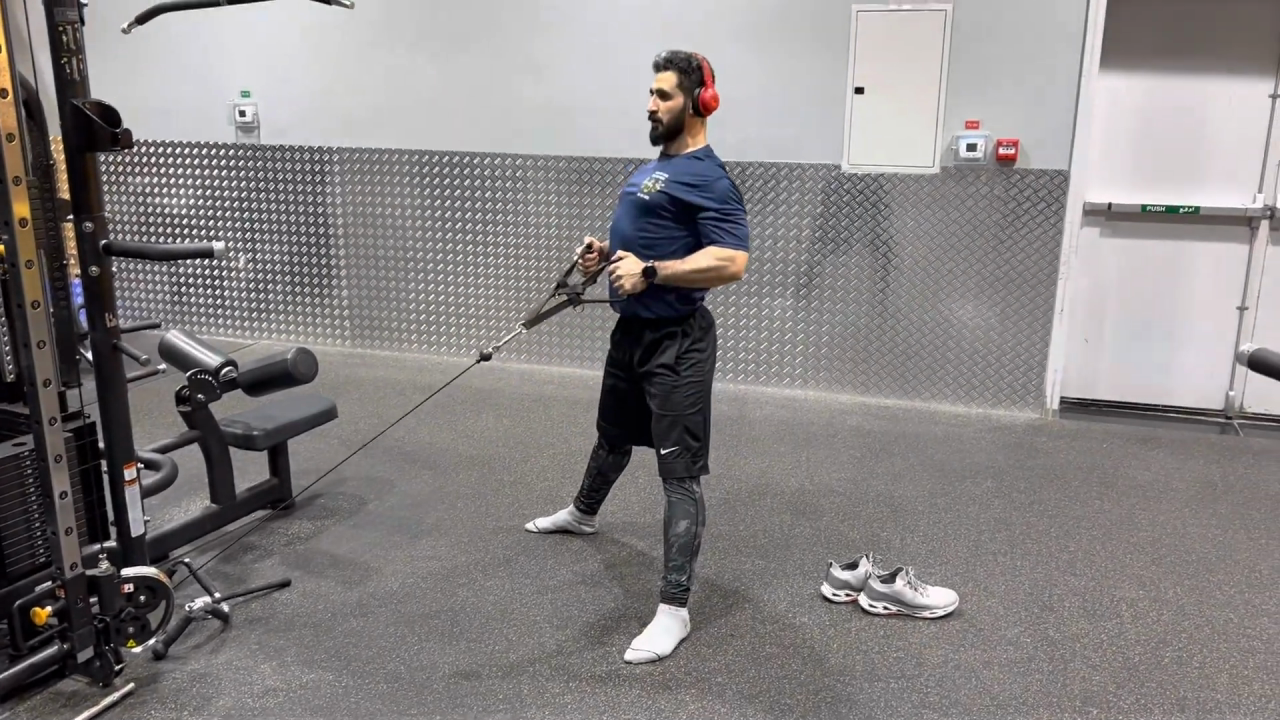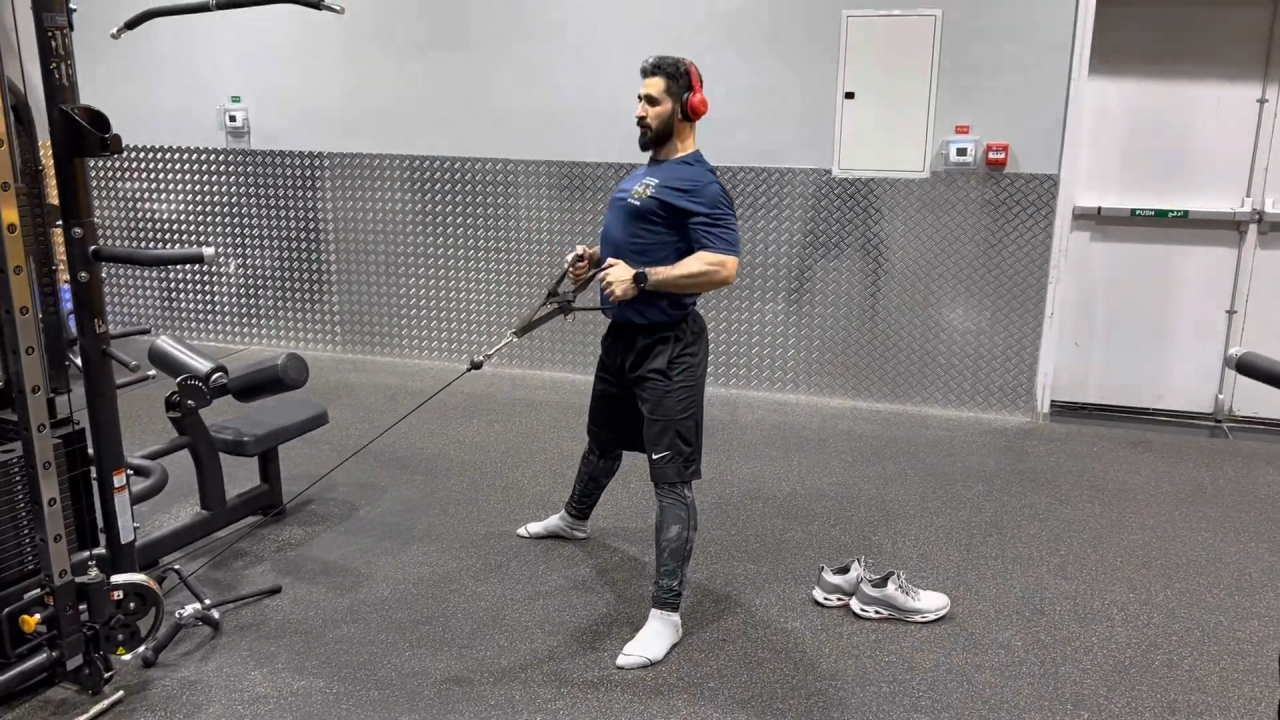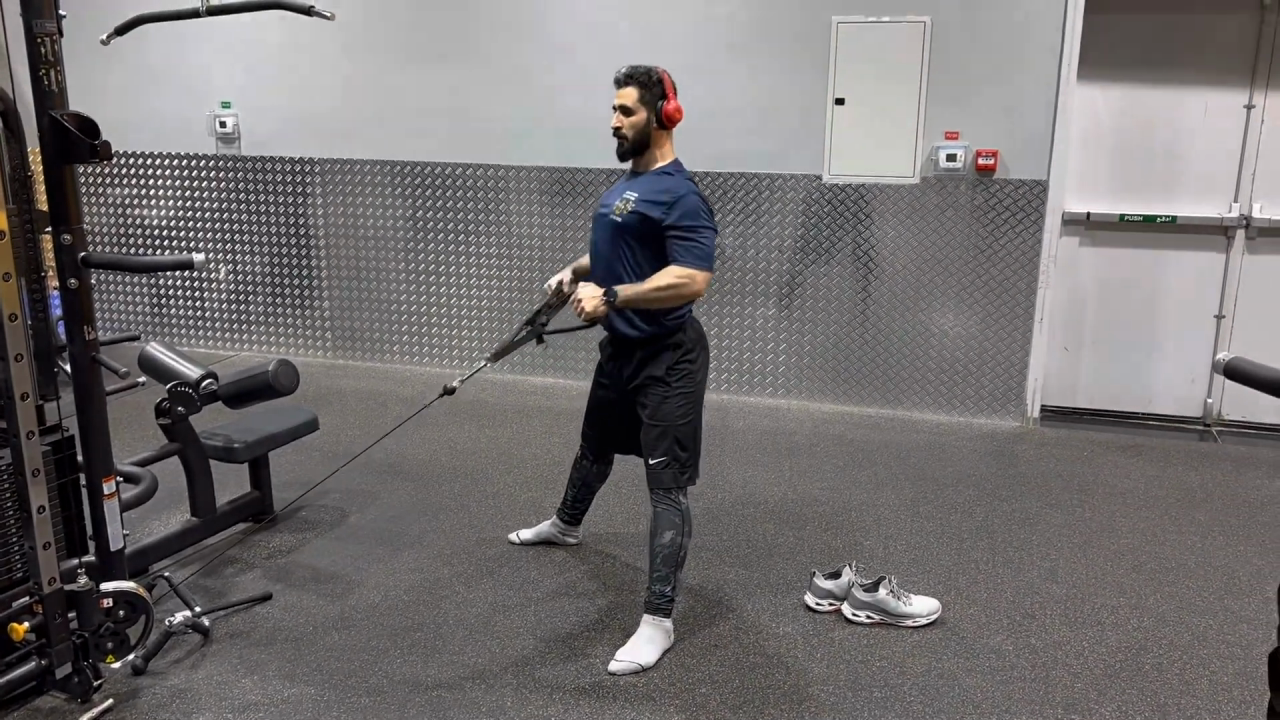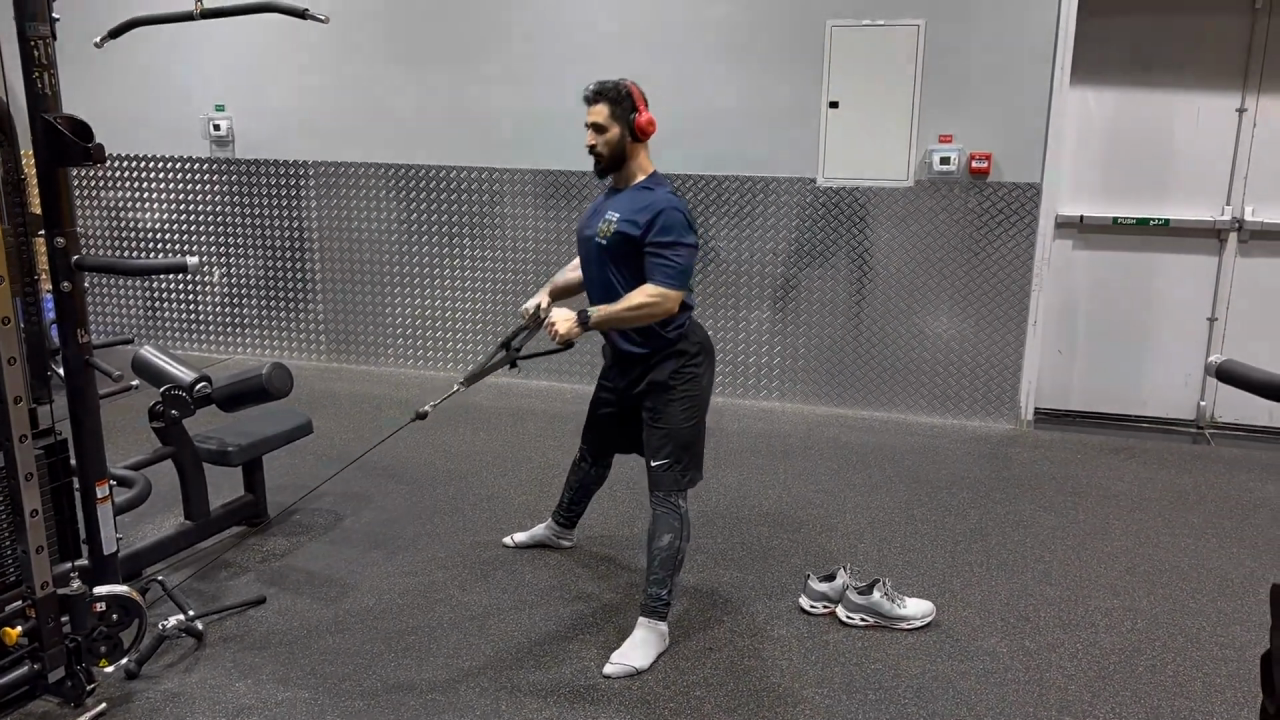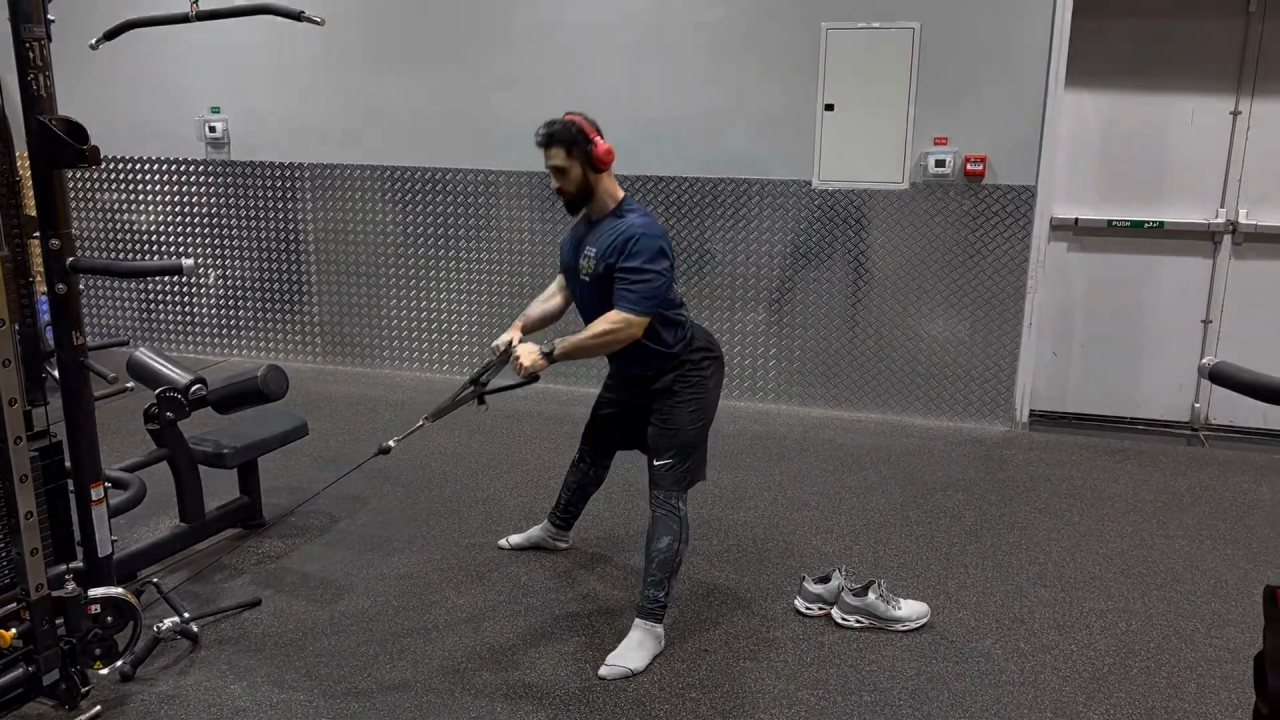
dt=0.3s
person 1, frame 1
left shoulder: (708, 179)
right shoulder: (656, 166)
left elbow: (732, 262)
left wrist: (650, 271)
right wrist: (606, 250)
left hip: (677, 340)
right hip: (631, 329)
left knee: (679, 472)
right knee: (612, 434)
left ankle: (674, 609)
right ankle: (583, 512)
person 1, frame 2
left shoulder: (697, 183)
right shoulder: (645, 171)
left elbow: (723, 265)
left wrist: (641, 279)
right wrist: (595, 256)
left hip: (668, 346)
right hip: (622, 335)
left knee: (671, 478)
right knee: (602, 440)
left ankle: (666, 615)
right ankle: (574, 518)
person 1, frame 3
left shoulder: (678, 194)
right shoulder: (627, 183)
left elbow: (692, 280)
left wrist: (611, 297)
right wrist: (574, 271)
left hip: (667, 357)
right hip: (620, 348)
left knee: (666, 485)
right knee: (594, 446)
left ankle: (658, 621)
right ankle: (566, 524)
person 1, frame 4
left shoulder: (661, 208)
right shoulder: (608, 196)
left elbow: (665, 298)
right elbow: (592, 262)
left wrist: (585, 319)
right wrist: (552, 290)
left hip: (673, 364)
right hip: (625, 358)
left knee: (666, 491)
right knee: (593, 450)
left ankle: (653, 624)
right ankle: (561, 527)
person 1, frame 5
left shoulder: (638, 234)
right shoulder: (583, 224)
left elbow: (626, 325)
right elbow: (564, 288)
left wrist: (547, 353)
right wrist: (519, 329)
left hip: (683, 372)
right hip: (633, 369)
left knee: (666, 493)
right knee: (592, 450)
left ankle: (650, 626)
right ankle: (556, 530)
